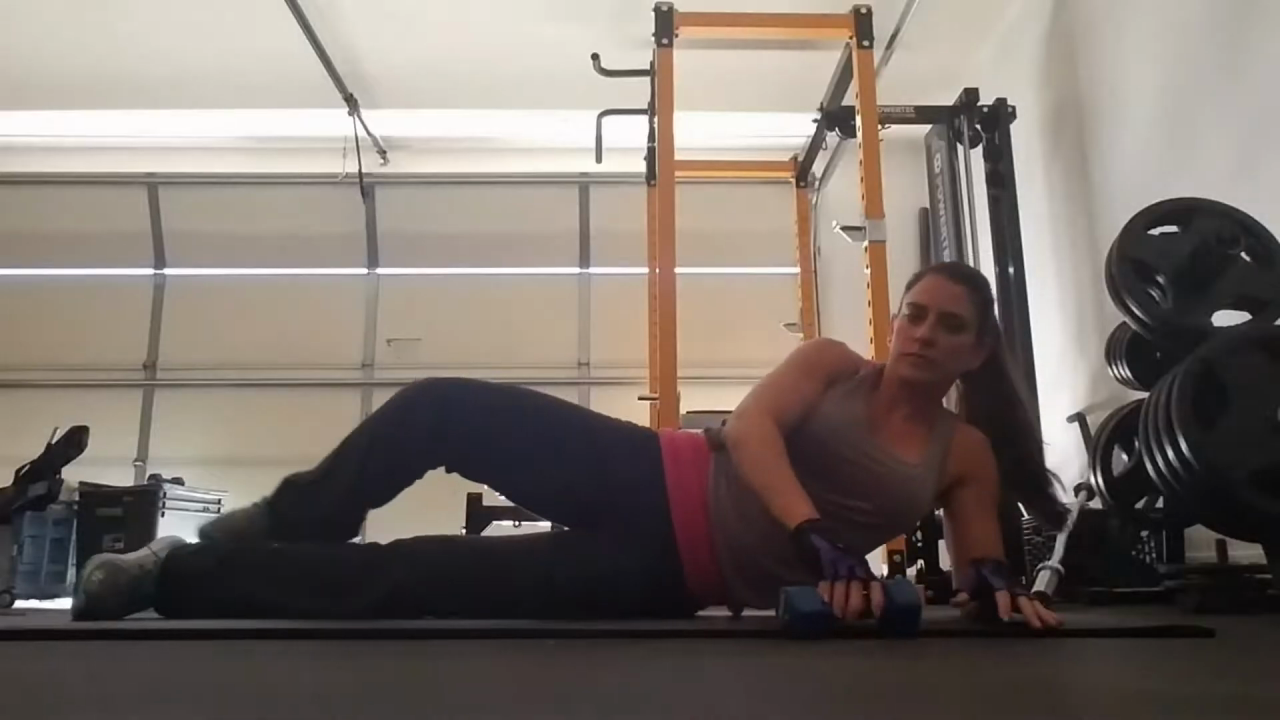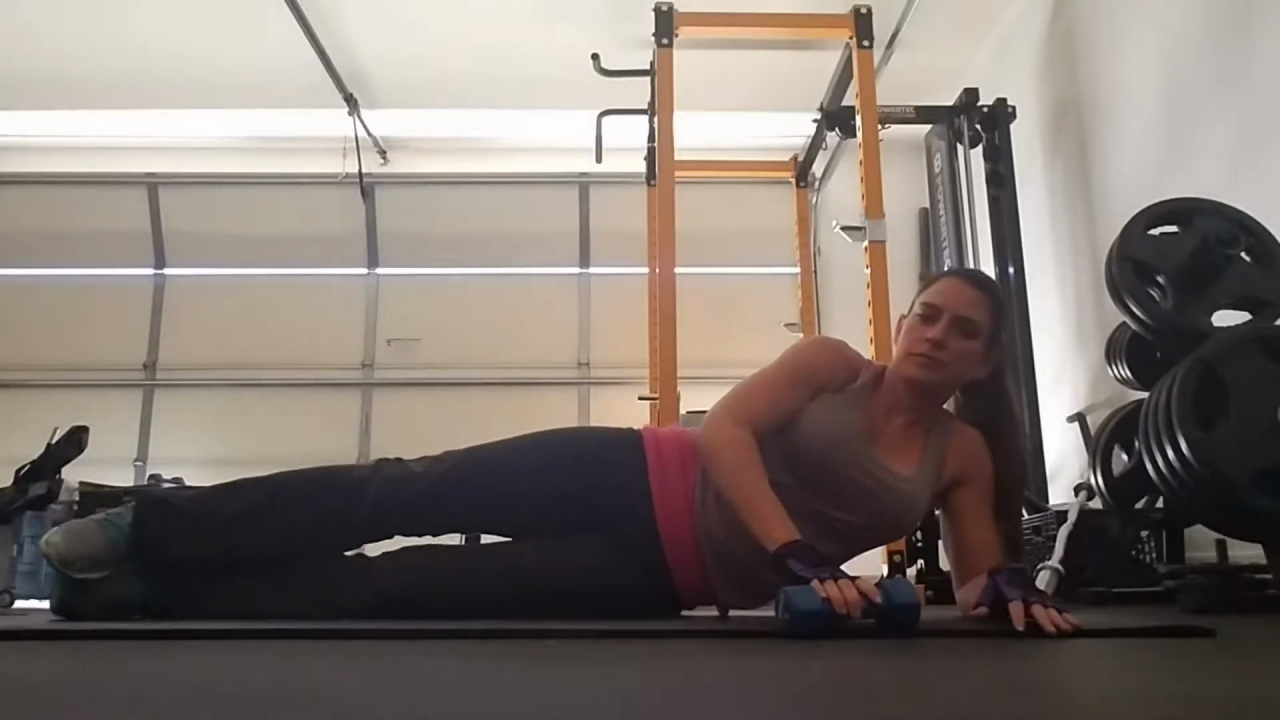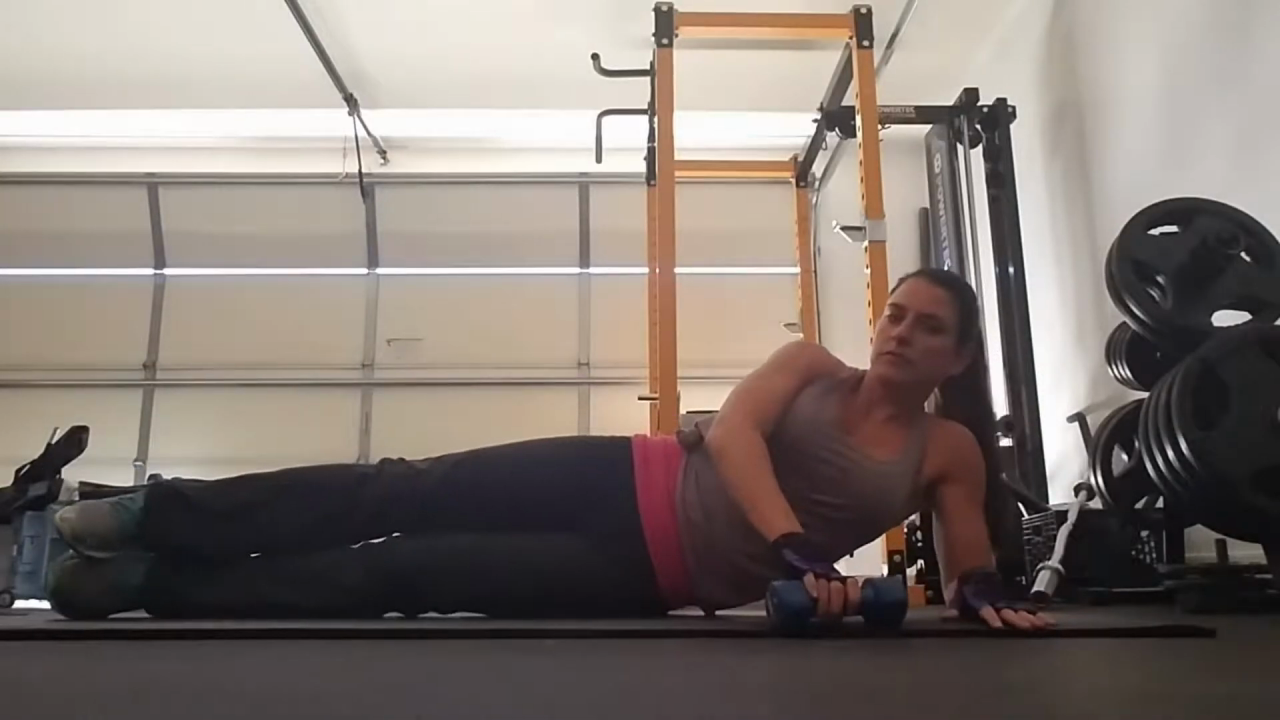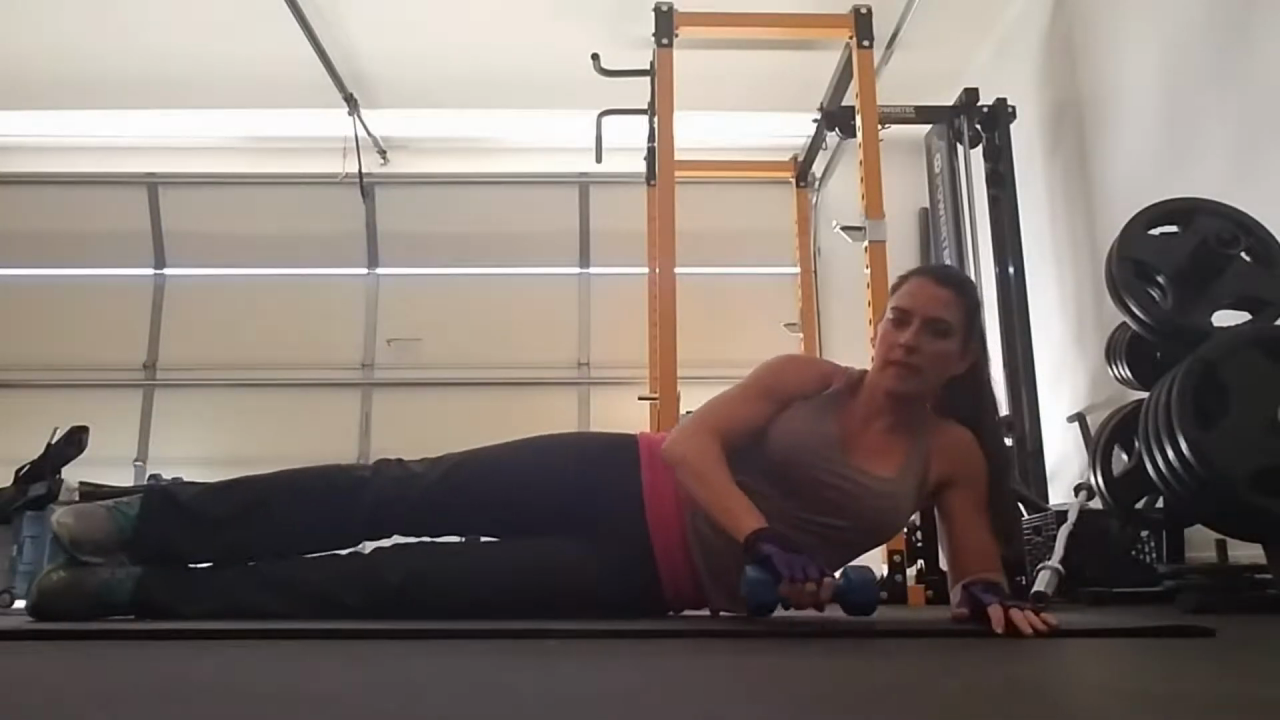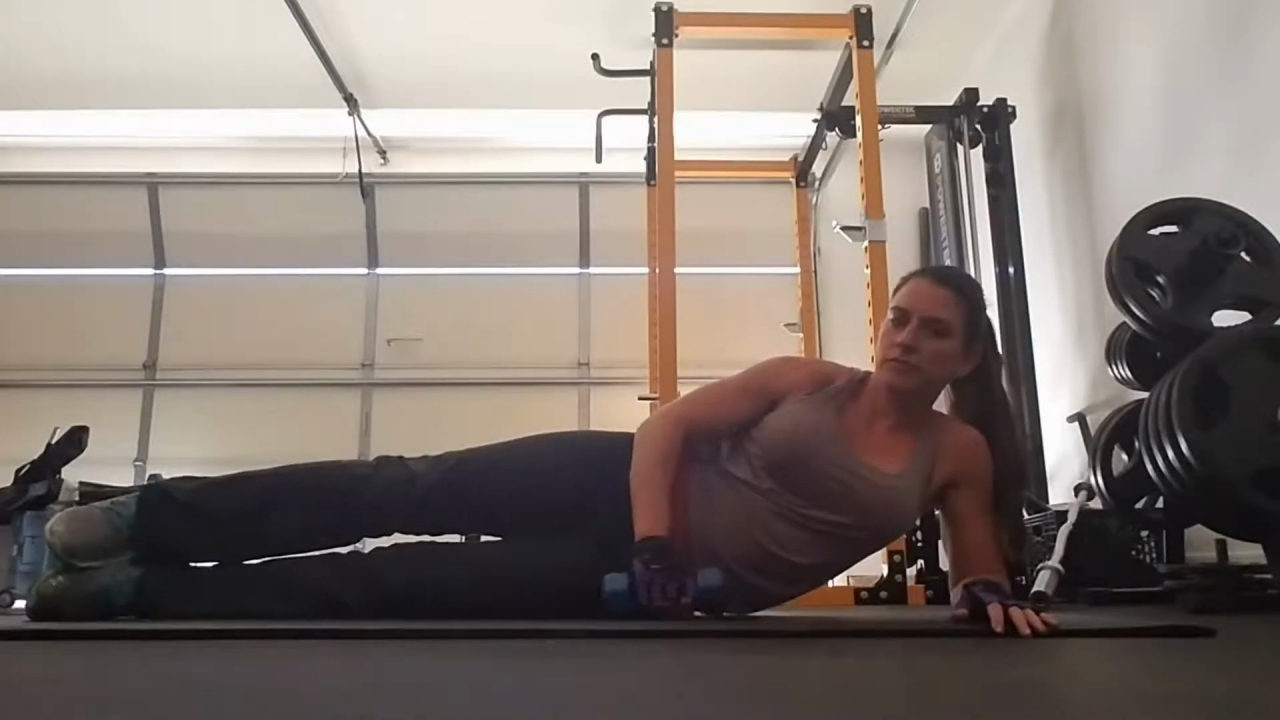
dt=1s
person 1, frame 1
left shoulder: (965, 457)
right shoulder: (831, 363)
left elbow: (980, 570)
right elbow: (748, 427)
left wrist: (996, 584)
right wrist: (814, 538)
left hip: (672, 576)
right hip: (653, 478)
left knee: (426, 578)
right knee: (440, 410)
left ankle: (183, 576)
right ankle: (286, 524)
person 1, frame 2
left shoulder: (962, 455)
right shoulder: (831, 364)
left elbow: (979, 576)
right elbow: (722, 429)
left wrist: (1008, 586)
right wrist: (798, 555)
left hip: (660, 578)
right hip: (638, 482)
left knee: (410, 589)
right knee: (413, 494)
left ankle: (152, 591)
right ankle: (144, 530)
person 1, frame 3
left shoulder: (948, 452)
right shoulder: (811, 365)
left elbow: (969, 573)
right elbow: (729, 430)
left wrist: (984, 593)
right wrist: (793, 548)
left hip: (650, 579)
right hip: (630, 481)
left knee: (410, 571)
right knee: (410, 496)
left ankle: (156, 583)
right ankle: (155, 515)
person 1, frame 4
left shoulder: (950, 455)
right shoulder: (807, 378)
left elbow: (975, 569)
right elbow: (690, 442)
left wrist: (991, 598)
right wrist: (768, 542)
left hip: (650, 581)
right hip: (627, 485)
left knee: (408, 585)
right knee: (408, 498)
left ankle: (151, 590)
right ankle: (151, 521)
person 1, frame 5
left shoulder: (957, 454)
right shoulder: (809, 379)
left elbow: (979, 569)
right elbow: (665, 425)
left wrist: (990, 597)
right wrist: (652, 538)
left hip: (658, 576)
right hip: (624, 485)
left knee: (408, 586)
right knee: (413, 492)
left ankle: (147, 590)
right ankle: (151, 516)
